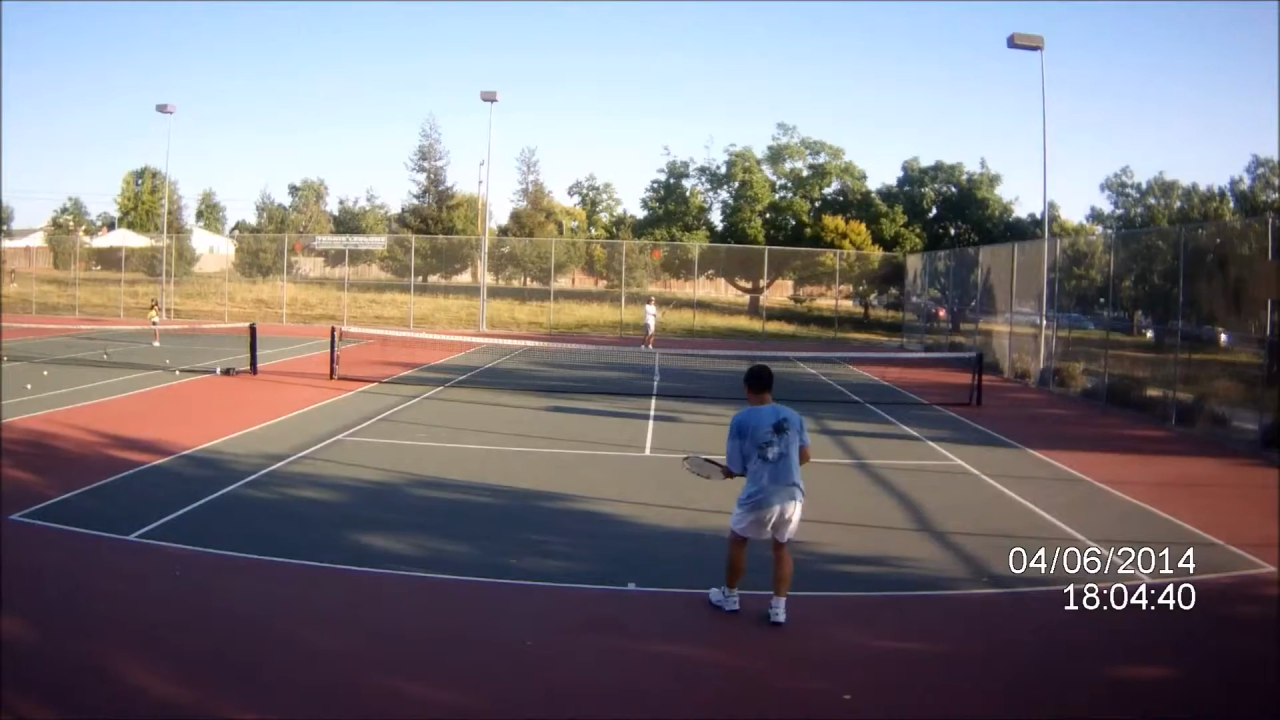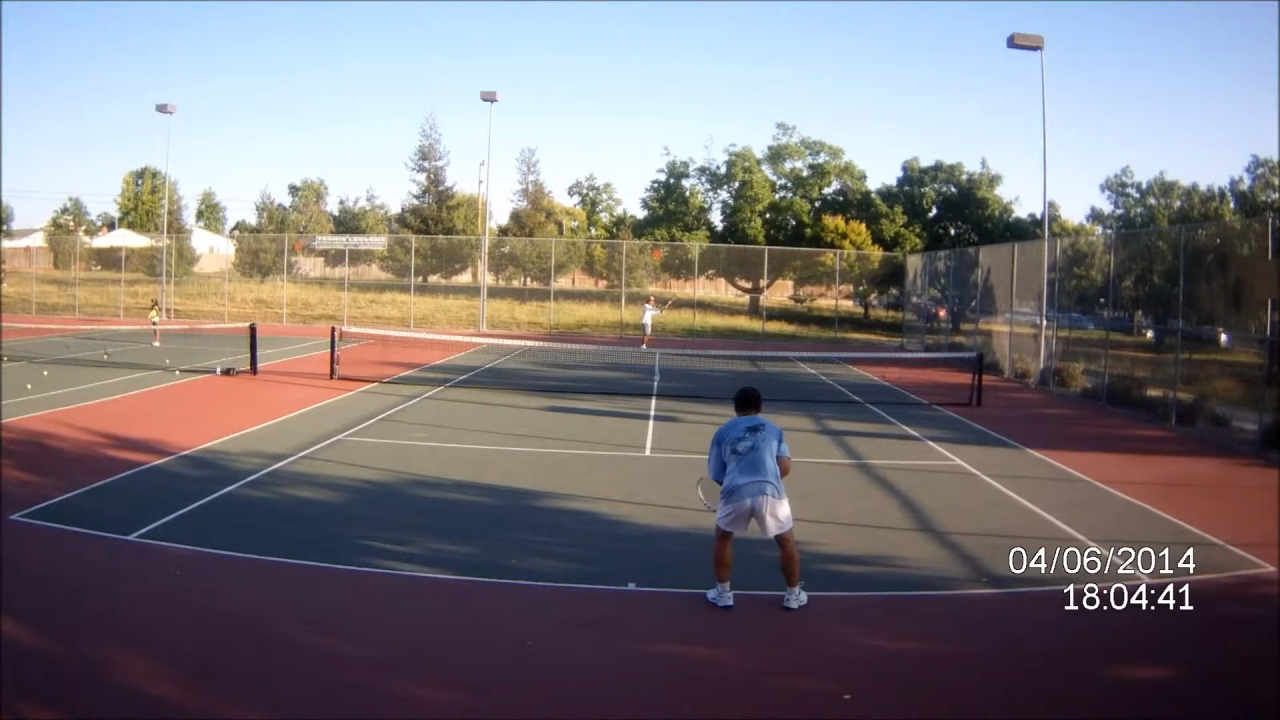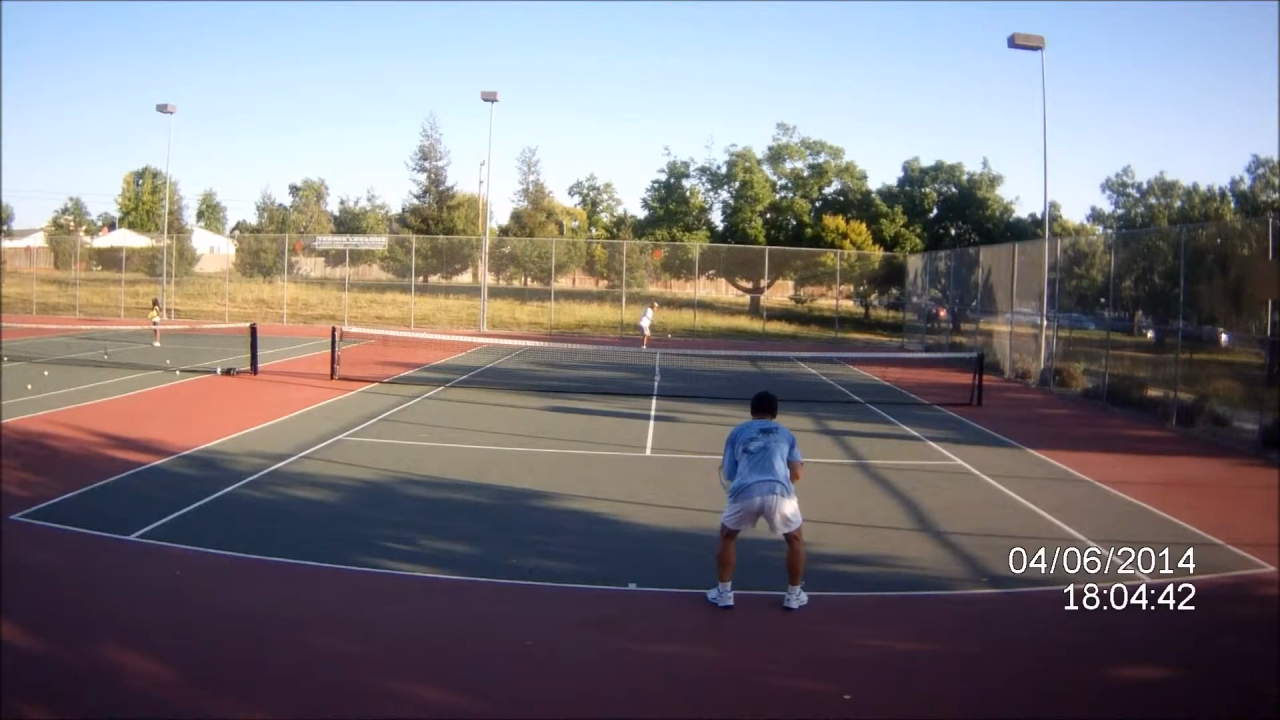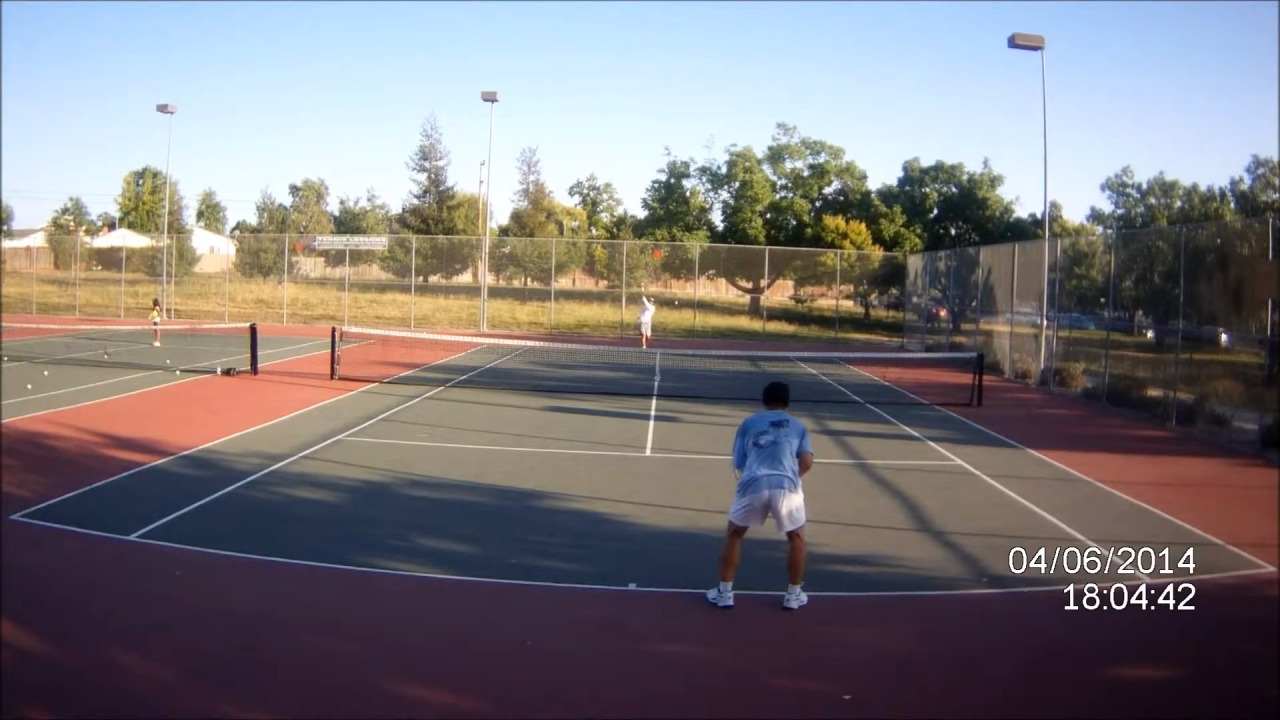
dt=0.5s
person 1, frame 1
left shoulder: (741, 420)
right shoulder: (793, 416)
left elbow: (734, 468)
right elbow: (806, 456)
left hip: (759, 497)
right hip: (792, 494)
left knee: (736, 545)
right knee: (781, 549)
left ankle: (729, 596)
right ankle: (778, 607)
person 1, frame 2
left shoulder: (723, 432)
right shoulder: (773, 429)
left elbow: (716, 476)
right elbow: (785, 467)
left hip: (735, 493)
right hip: (770, 491)
left knee: (722, 538)
right knee: (786, 542)
left ankle: (723, 593)
right ankle: (793, 594)
person 1, frame 3
left shoulder: (737, 432)
right shoulder: (786, 434)
left elbow: (729, 473)
right elbow: (797, 473)
left hip: (745, 492)
right hip: (778, 492)
left knee: (727, 537)
right knee: (795, 540)
left ankle: (724, 592)
right ankle: (794, 595)
person 1, frame 4
left shoulder: (748, 423)
right shoulder: (798, 426)
left elbow: (739, 464)
right elbow: (807, 462)
left hip: (753, 486)
right hip: (786, 486)
left knee: (734, 535)
right knee: (796, 539)
left ankle: (724, 593)
right ankle: (794, 594)
